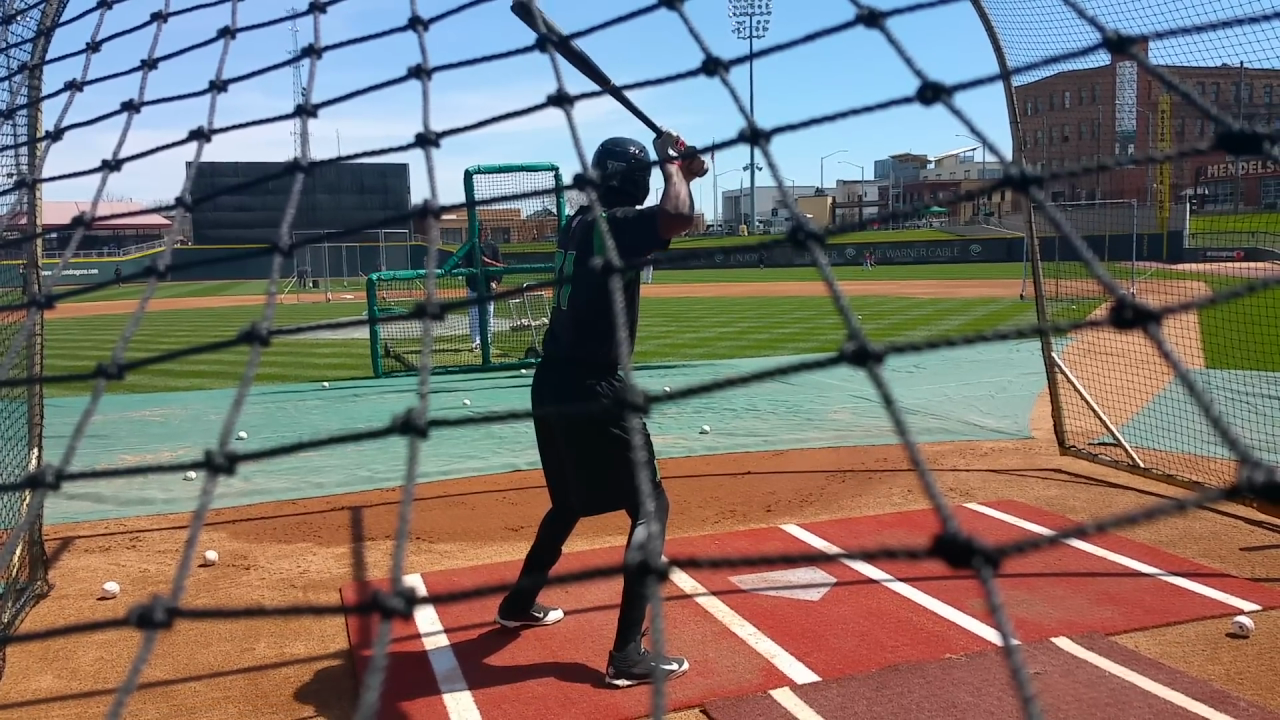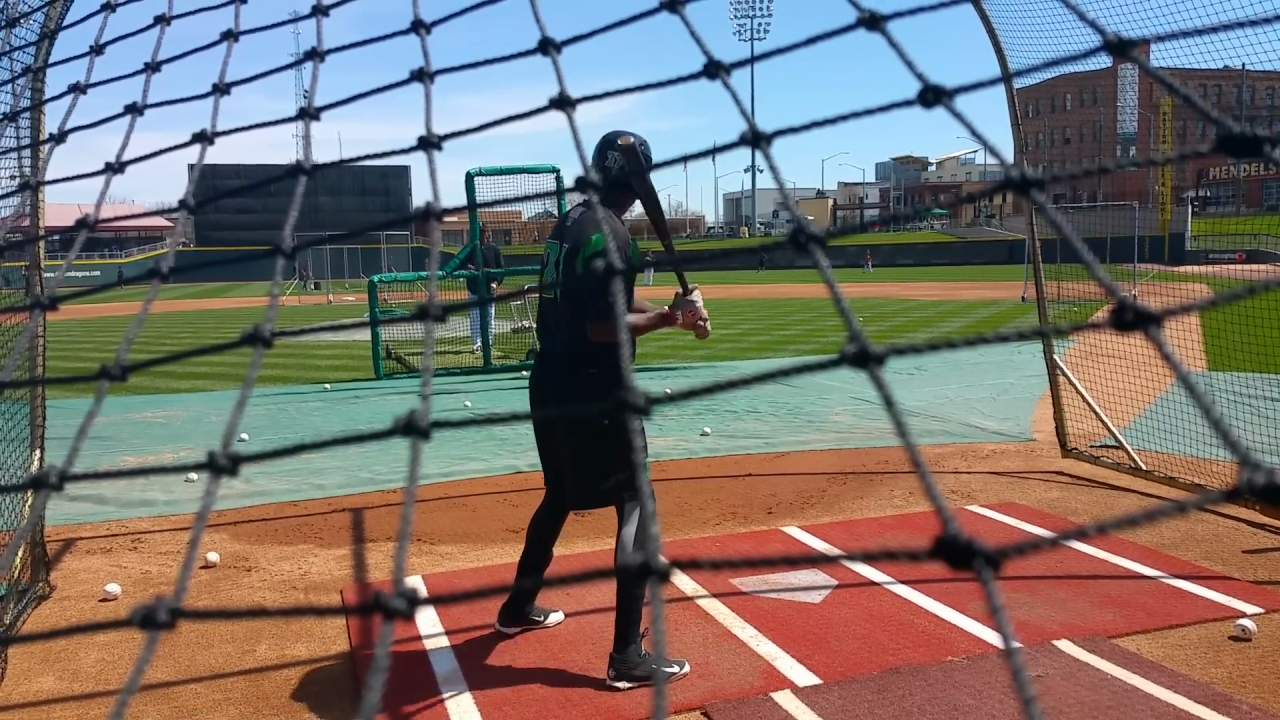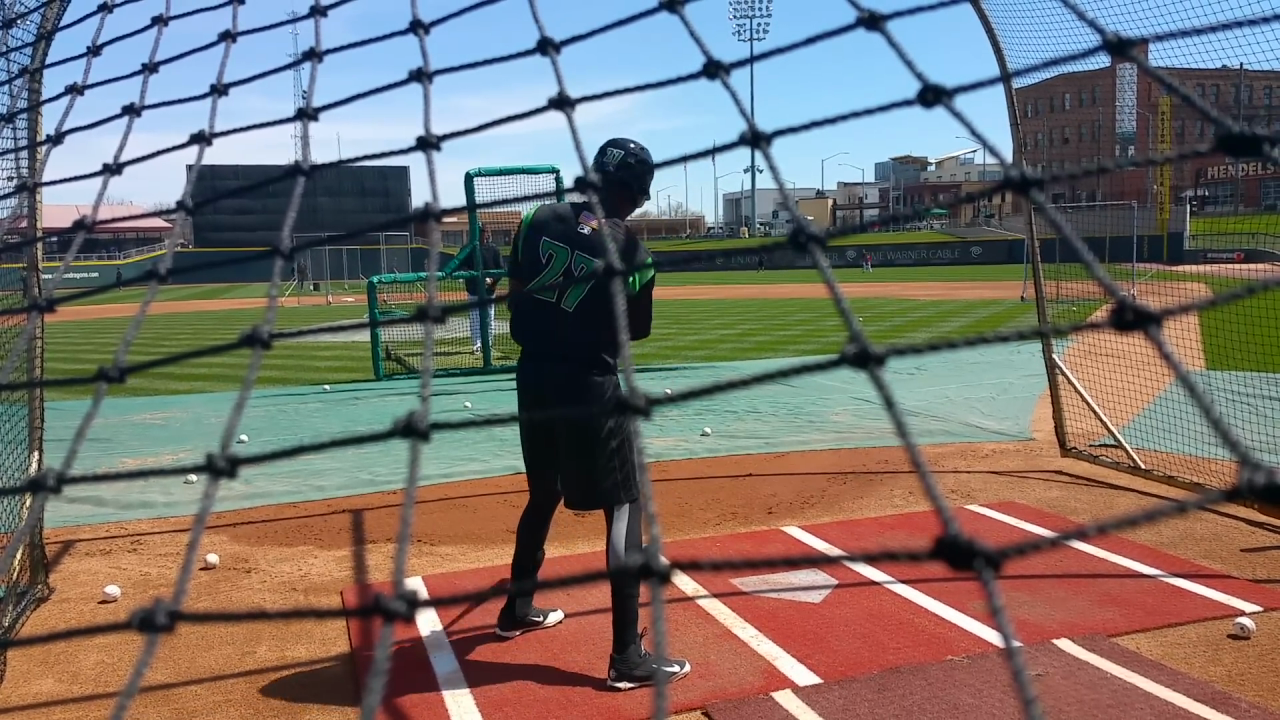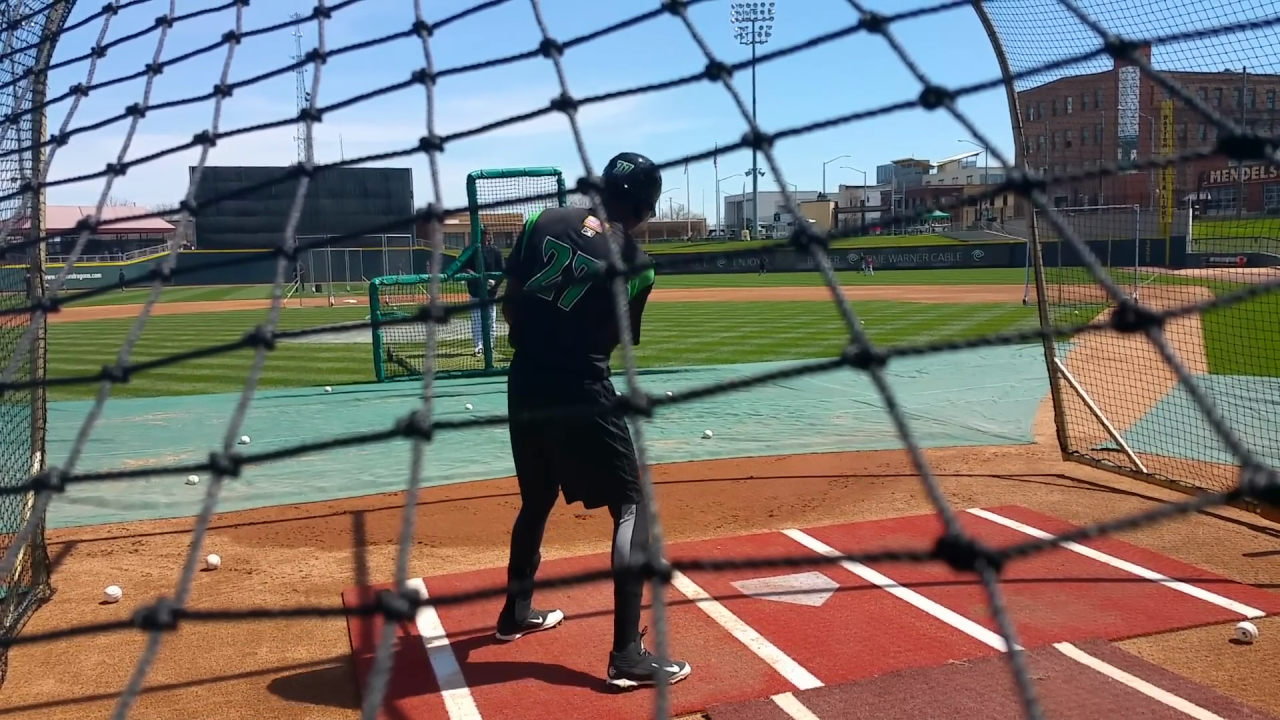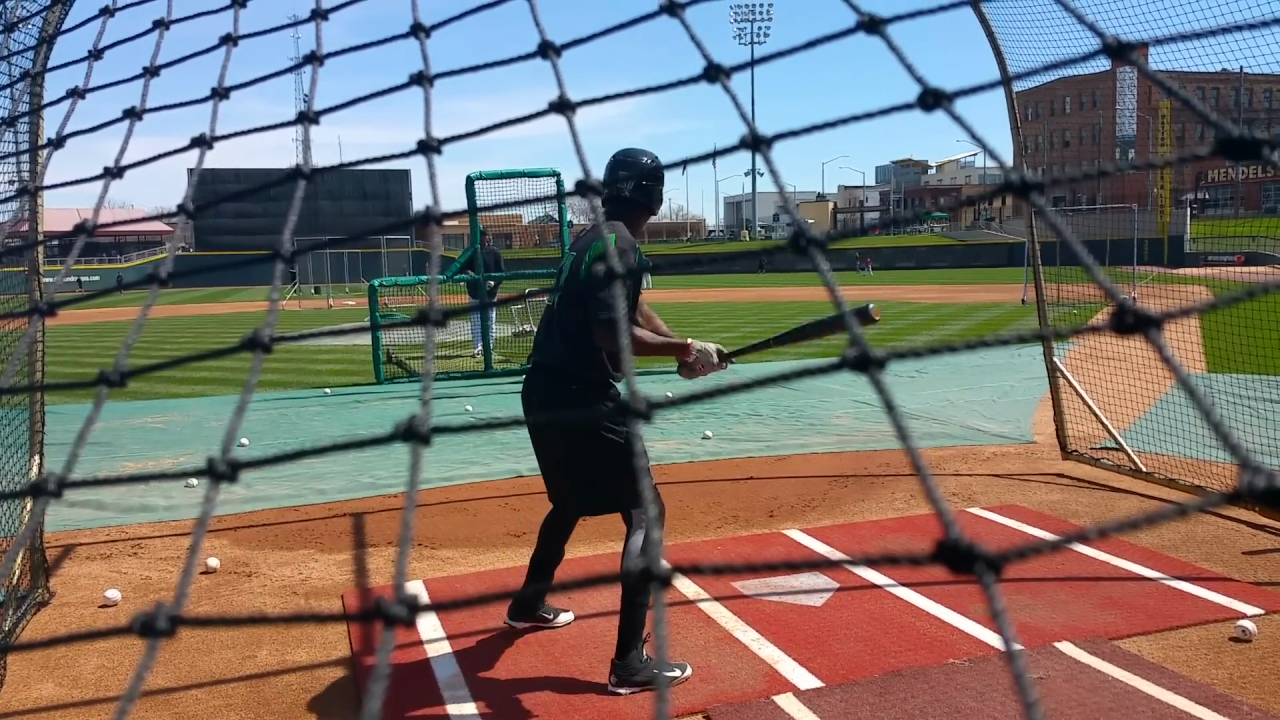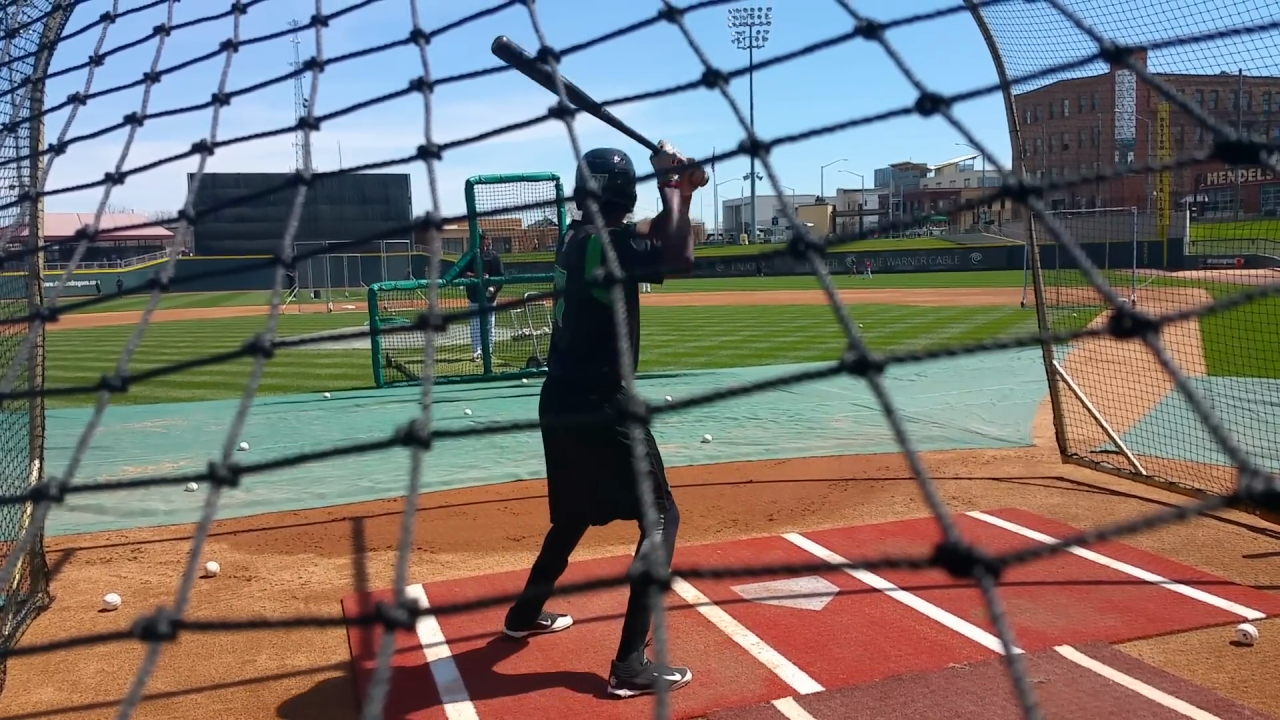
dt=0.4s
person 1, frame 1
left shoulder: (580, 223)
right shoulder: (613, 225)
left elbow: (662, 223)
right elbow: (677, 218)
left wrist: (682, 175)
right wrist: (670, 164)
left hip: (554, 383)
right hip: (594, 391)
left knee: (570, 500)
right knee: (650, 508)
left ankle: (520, 602)
right ankle: (627, 655)
person 1, frame 2
left shoulder: (572, 220)
right shoulder: (606, 231)
right elbow: (605, 327)
left wrist: (671, 311)
right wrist: (670, 314)
left hip: (550, 376)
right hip: (592, 384)
left knee: (561, 495)
right knee: (635, 508)
left ankle: (518, 606)
right ankle: (628, 657)
person 1, frame 3
left shoulder: (539, 220)
right shoulder: (634, 254)
left elbow: (516, 298)
right elbow: (626, 334)
left hip: (533, 375)
right hip: (589, 385)
left knee: (544, 494)
right knee: (623, 508)
left ankle: (517, 609)
right ankle: (627, 656)
person 1, frame 4
left shoulder: (545, 221)
right shoulder: (636, 264)
left elbow: (510, 303)
right elbow: (618, 339)
left hip: (526, 380)
right hip: (581, 389)
left knee: (537, 499)
right knee: (630, 506)
left ankle: (516, 612)
right ankle: (628, 655)
person 1, frame 5
left shoulder: (592, 235)
right shoulder: (615, 244)
left elbow: (631, 309)
right elbow: (612, 336)
left wrist: (680, 348)
right wrist: (685, 349)
left hip: (544, 388)
right hip: (580, 395)
left knee: (572, 497)
right knee: (645, 515)
left ankle: (529, 602)
right ankle: (629, 662)
person 1, frame 6
left shoulder: (578, 237)
right shoulder: (604, 243)
left elbow: (657, 243)
right elbow: (679, 259)
left wrist: (676, 189)
right wrist: (675, 192)
left hip: (562, 398)
right hip: (598, 404)
left knee: (577, 511)
right knee: (661, 516)
left ankle: (526, 612)
right ankle: (630, 664)
